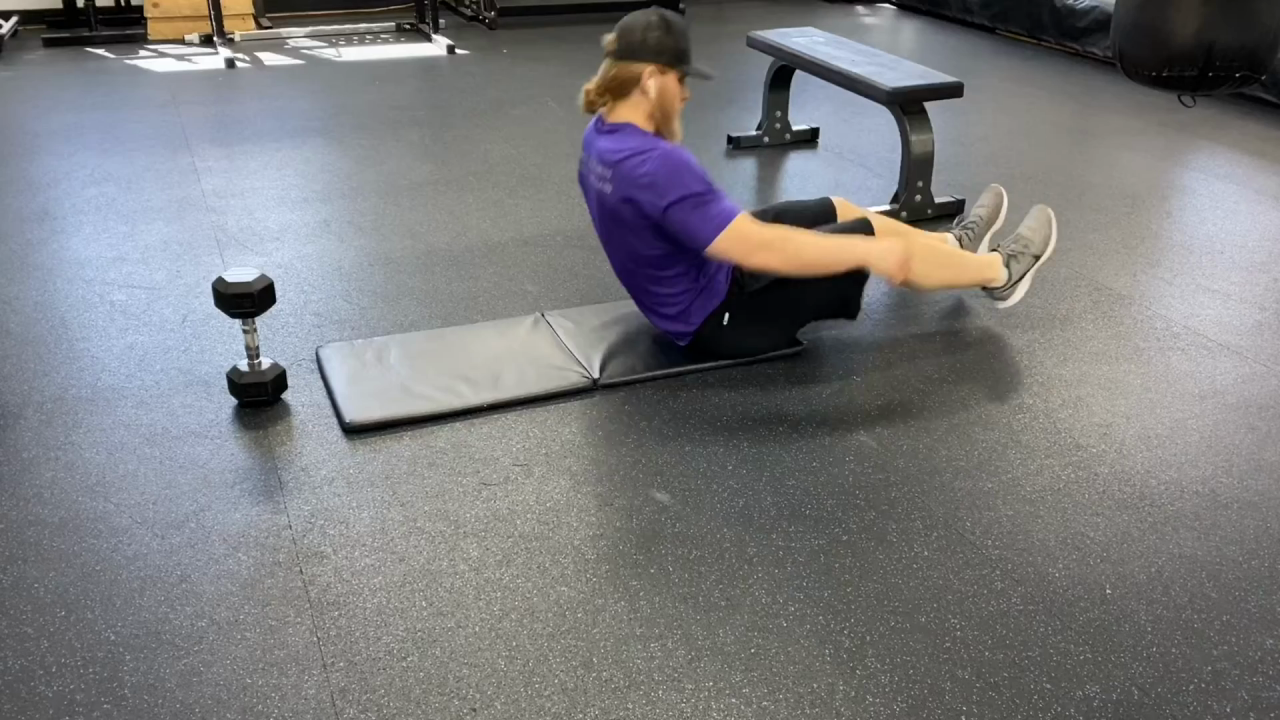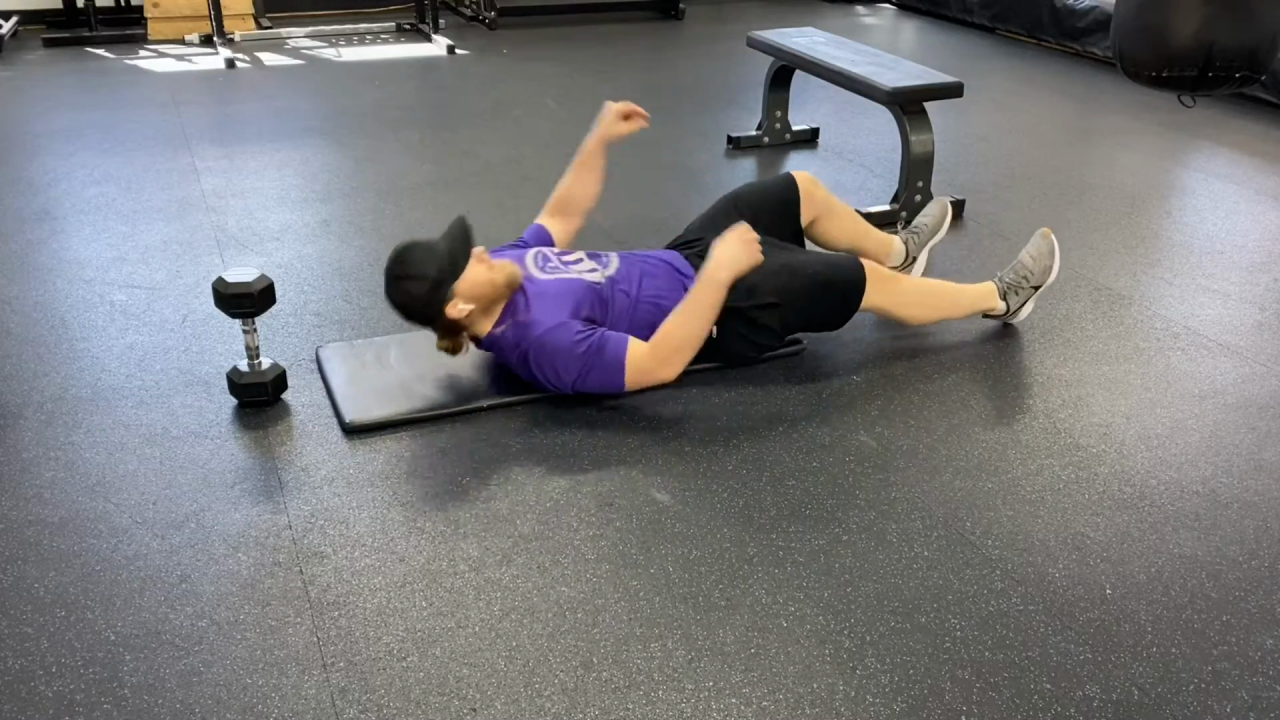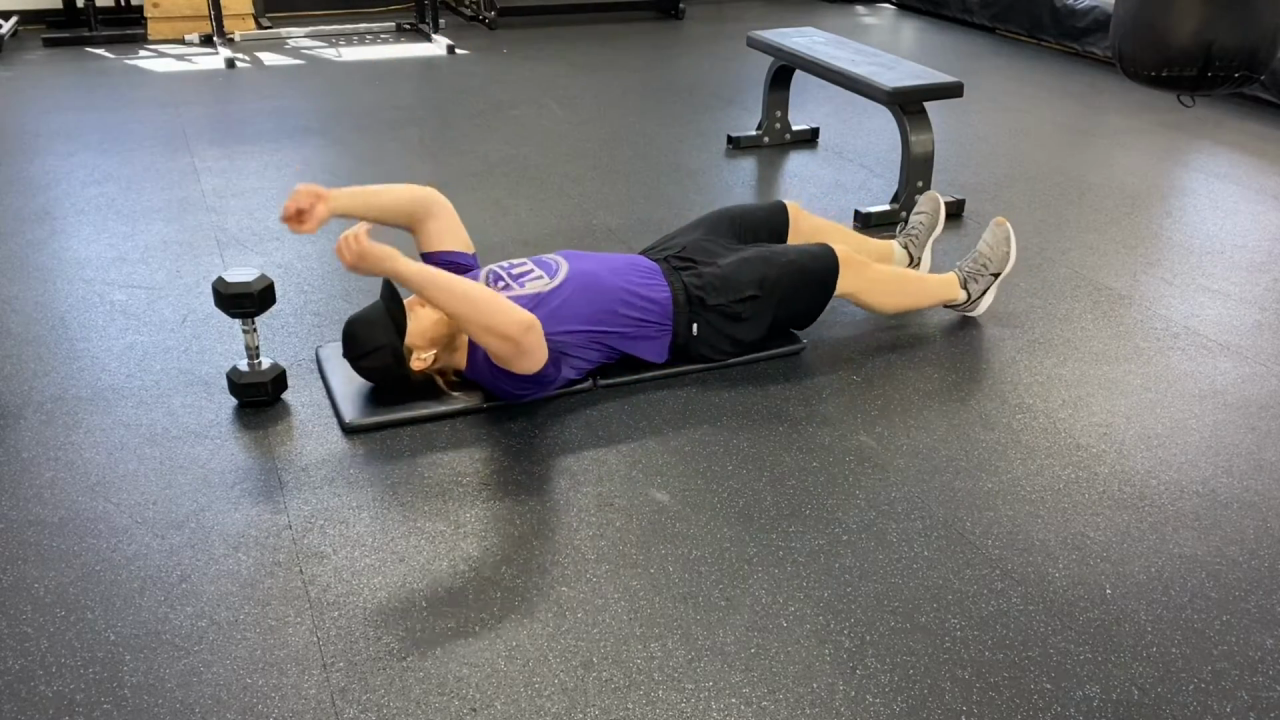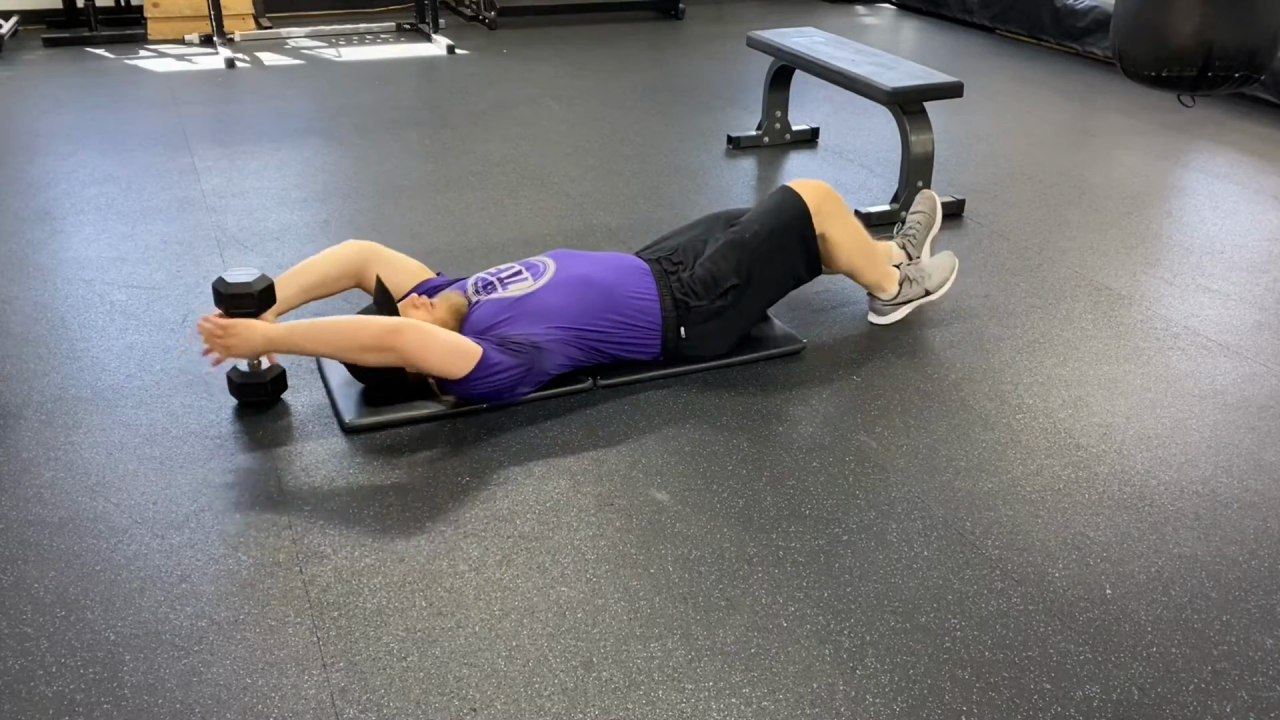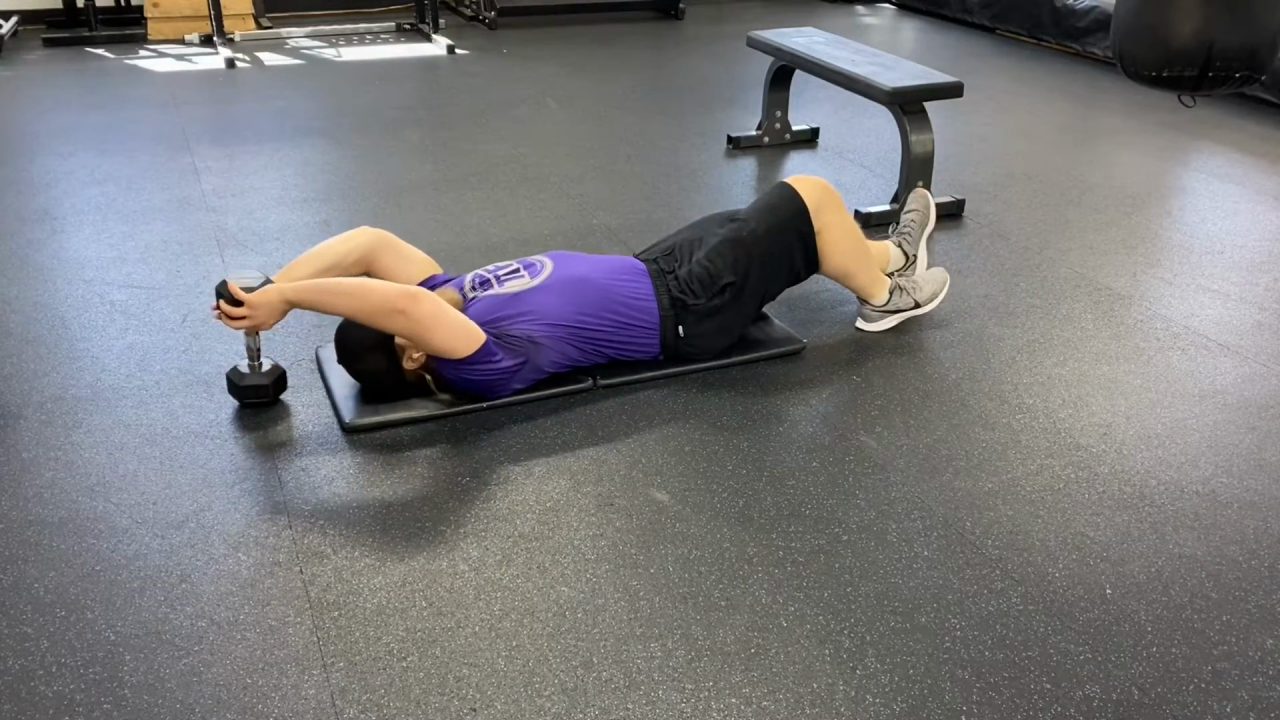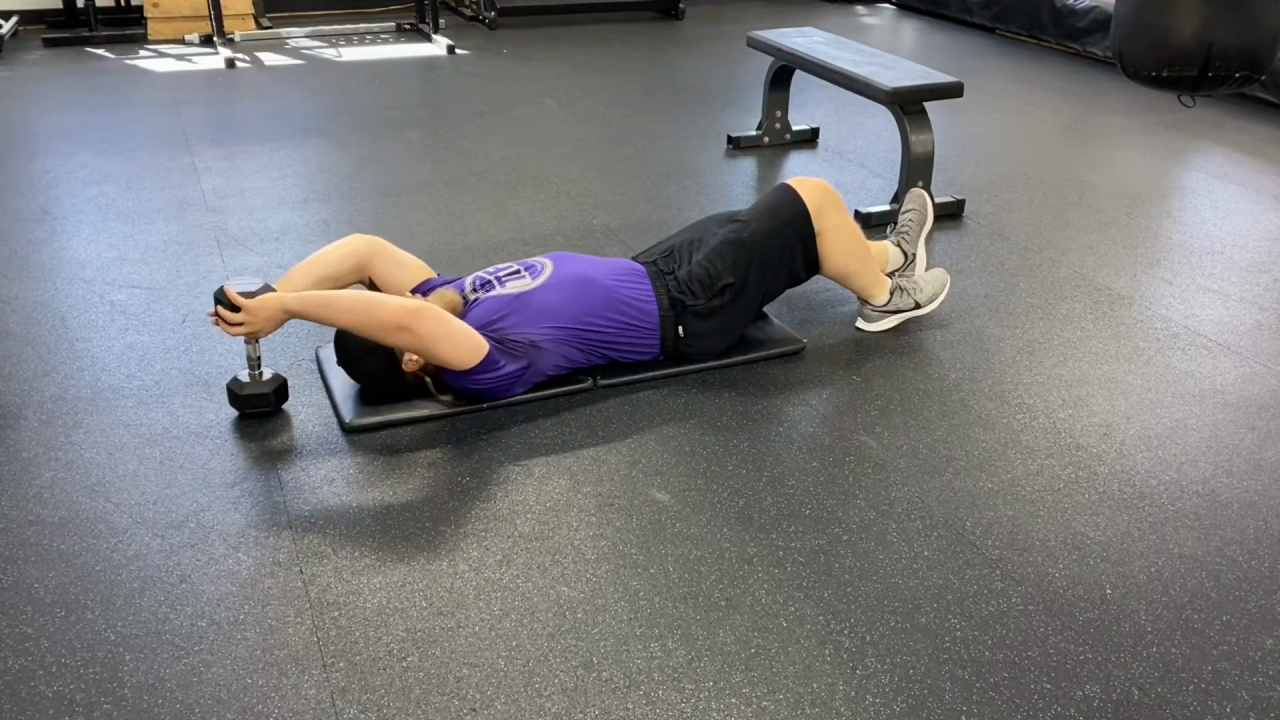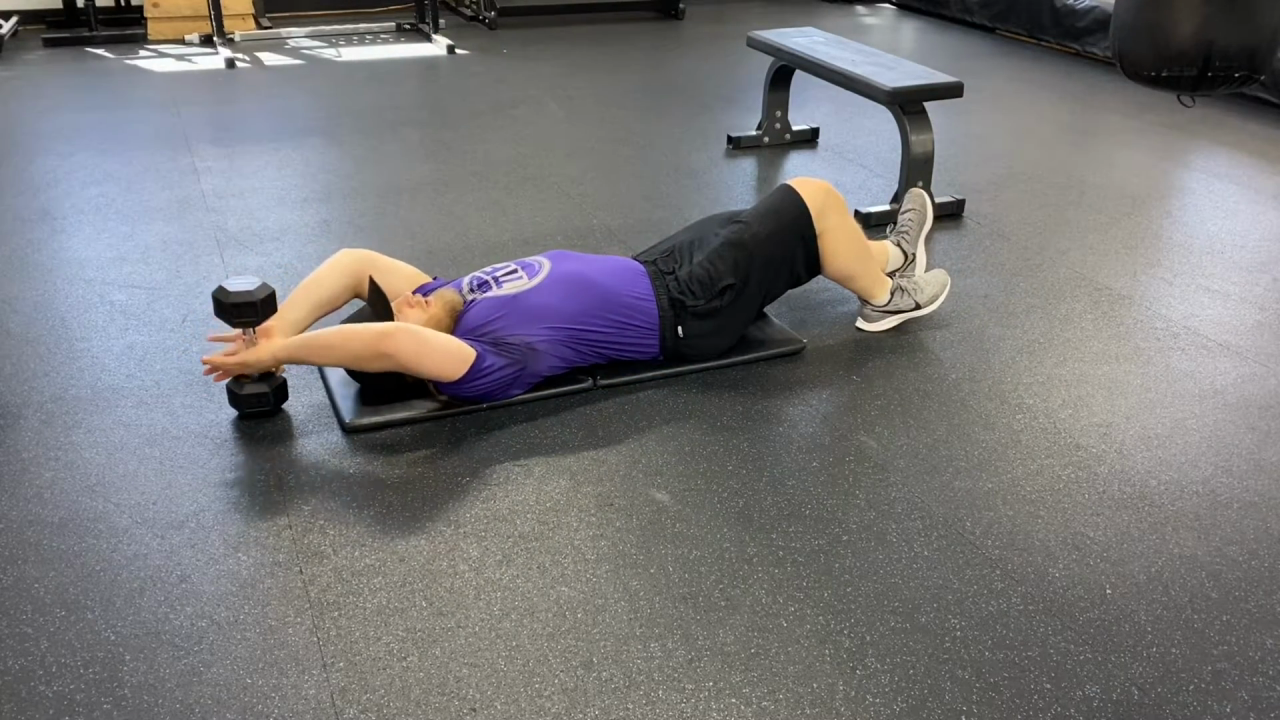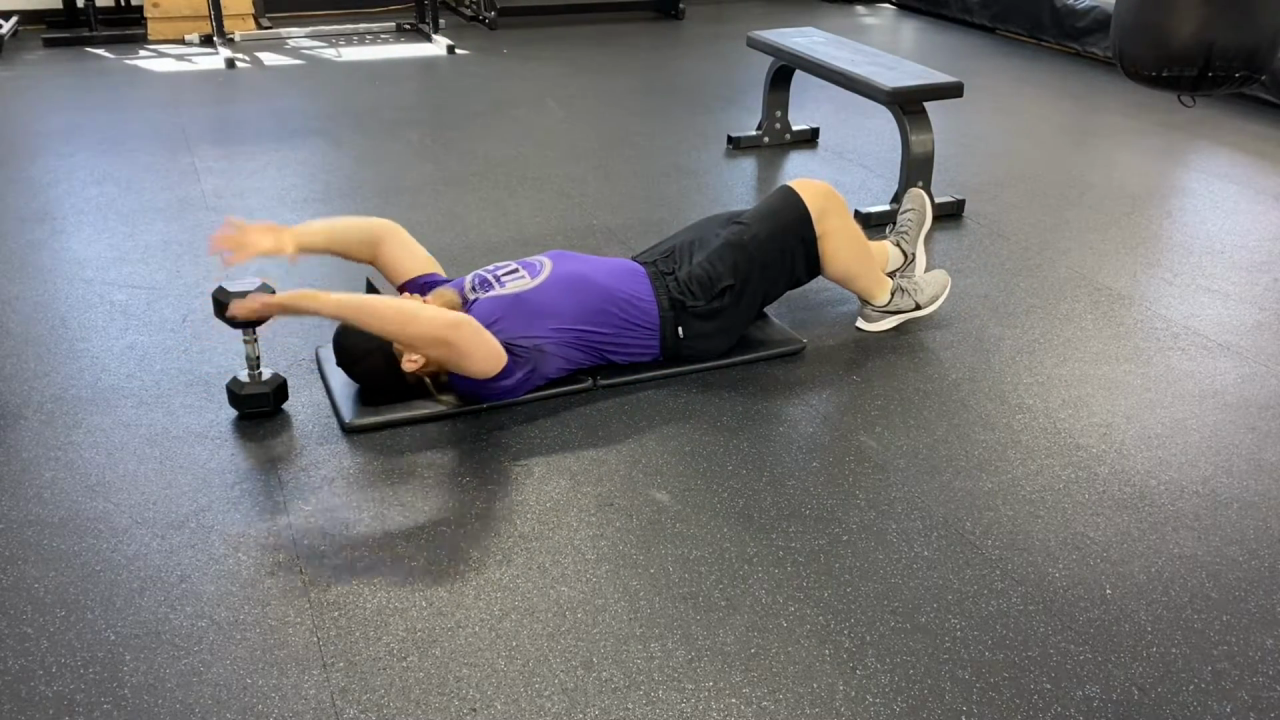
dt=0.7s
person 1, frame 1
left shoulder: (606, 131)
right shoulder: (657, 169)
right elbow: (755, 254)
right wrist: (865, 253)
right hip: (721, 313)
left knee: (840, 211)
right knee: (875, 242)
left ankle: (954, 244)
right ankle: (1001, 270)
person 1, frame 2
left shoulder: (505, 267)
right shoulder: (542, 342)
left elbow: (564, 214)
right elbow: (658, 363)
left wrist: (598, 139)
right wrist: (722, 270)
left hip: (678, 259)
right hip: (711, 317)
left knee: (801, 191)
right knee: (868, 283)
left ankle: (897, 250)
right ankle: (996, 298)
person 1, frame 3
left shoulder: (455, 295)
right shoulder: (504, 369)
left elbow: (430, 205)
right elbow: (516, 326)
left wrist: (335, 200)
right wrist: (387, 262)
left hip: (657, 270)
right hip: (692, 316)
left knee: (786, 217)
right knee: (838, 265)
left ankle: (900, 253)
right ankle: (959, 290)
person 1, frame 4
left shoulder: (453, 301)
right shoulder: (485, 367)
left elbow: (363, 254)
right elbow: (395, 341)
left wrist: (265, 299)
right wrist: (268, 334)
left hip: (650, 272)
right hip: (688, 315)
left knee: (771, 219)
right knee: (812, 200)
left ankle: (891, 254)
right ankle: (891, 290)
person 1, frame 5
left shoulder: (449, 301)
right shoulder: (478, 367)
left elbow: (372, 243)
right elbow: (404, 302)
left wrist: (274, 288)
right wrist: (283, 297)
left hip: (650, 272)
right hip: (684, 313)
left knee: (775, 218)
right knee: (810, 196)
left ankle: (887, 254)
right ankle: (883, 298)
person 1, frame 6
left shoulder: (450, 301)
right shoulder: (479, 368)
left elbow: (364, 249)
right elbow: (406, 317)
left wrist: (274, 294)
right wrist: (282, 306)
left hip: (649, 274)
right hip: (684, 314)
left knee: (773, 219)
right knee: (809, 199)
left ankle: (883, 255)
right ankle: (883, 296)
person 1, frame 7
left shoulder: (450, 303)
right shoulder: (481, 364)
left elbow: (357, 260)
right elbow: (388, 345)
left wrist: (279, 324)
right wrist: (275, 351)
left hip: (652, 274)
right hip: (685, 314)
left knee: (776, 218)
right knee: (813, 201)
left ankle: (885, 256)
right ankle: (885, 297)
person 1, frame 8
left shoulder: (447, 298)
right shoulder: (480, 368)
left elbow: (380, 233)
right elbow: (425, 325)
left wrist: (290, 237)
right wrist: (298, 296)
left hip: (648, 275)
right hip: (682, 315)
left knee: (775, 218)
right knee: (811, 201)
left ankle: (882, 255)
right ankle: (885, 298)
